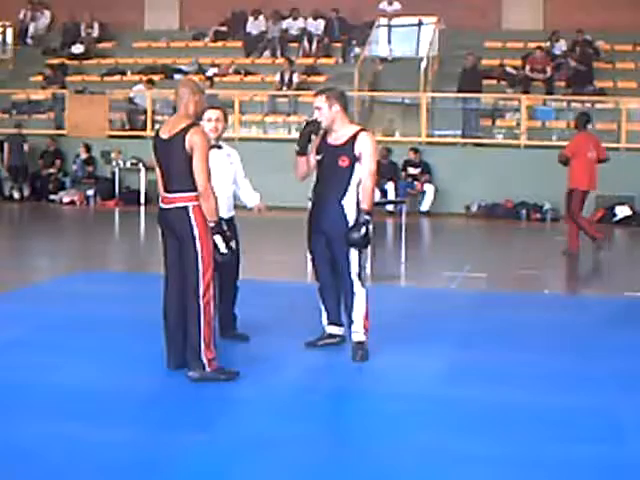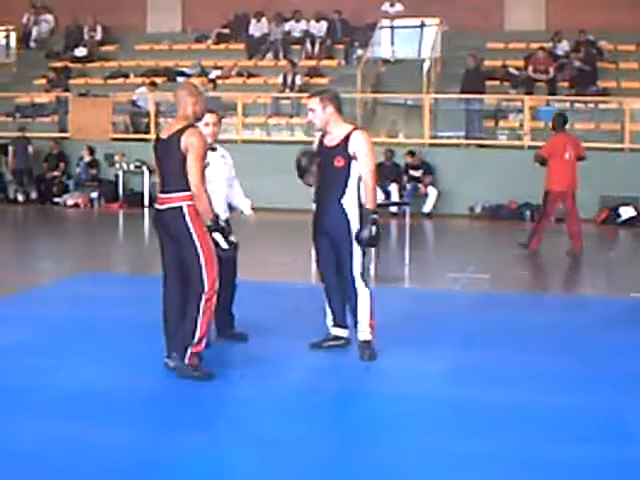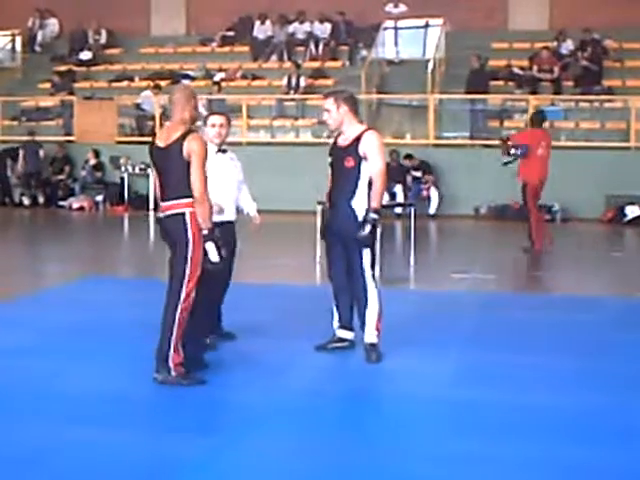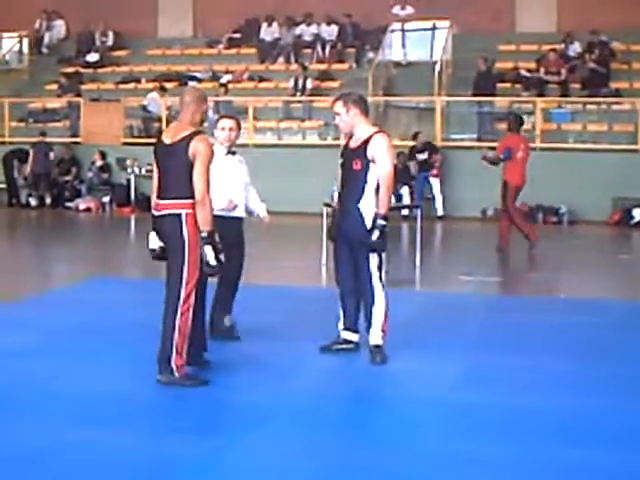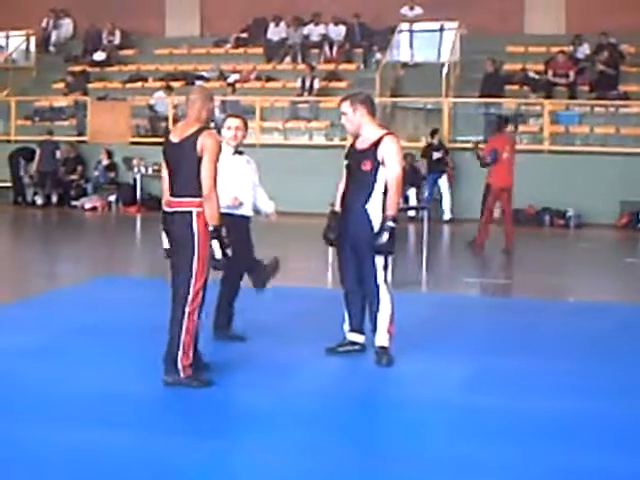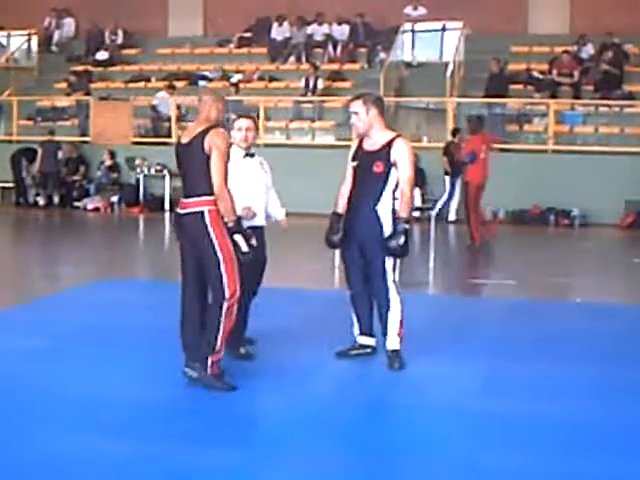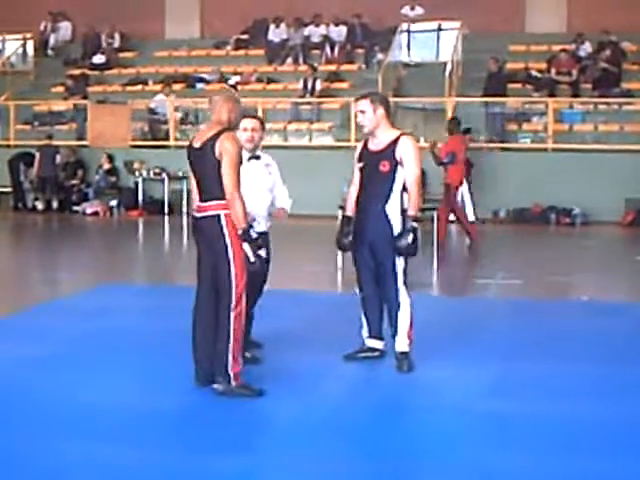
dt=0.4s
person 1, frame 1
left shoulder: (160, 132)
right shoulder: (196, 134)
left elbow: (161, 182)
right elbow: (203, 188)
right wrist: (216, 226)
left hip: (166, 211)
right hip: (190, 212)
left knee: (175, 283)
right knee: (199, 288)
left ankle: (176, 355)
right ankle: (201, 363)
person 1, frame 2
left shoulder: (162, 134)
right shoulder: (192, 135)
right elbow: (196, 188)
right wrist: (213, 224)
left hip: (162, 211)
right hip: (184, 211)
left knee: (175, 284)
right knee: (206, 282)
left ankle: (177, 352)
right ankle: (185, 354)
person 1, frame 3
left shoulder: (157, 140)
right shoulder: (193, 140)
left elbow: (160, 187)
right elbow: (199, 195)
right wrist: (209, 233)
left hip: (166, 217)
right hip: (186, 217)
left knee: (182, 287)
right knee: (182, 292)
left ankle: (186, 355)
right ankle: (167, 367)
person 1, frame 4
left shoulder: (163, 138)
right shoulder: (199, 142)
left elbow: (155, 187)
right elbow: (201, 197)
left wrist: (156, 226)
right wrist: (209, 237)
left hip: (162, 216)
right hip: (183, 218)
left knee: (193, 283)
right knee: (181, 293)
left ankle: (193, 351)
right ankle: (171, 368)
person 1, frame 5
left shoulder: (171, 136)
right shoulder: (207, 138)
left elbow: (166, 188)
right elbow: (208, 191)
right wrist: (216, 232)
left hip: (172, 215)
right hip: (193, 216)
left knee: (181, 290)
right knee: (190, 293)
left ankle: (189, 357)
right ankle: (177, 368)
person 1, frame 6
left shoulder: (183, 137)
right shoulder: (216, 136)
right elbow: (219, 188)
right wrist: (235, 227)
left hip: (184, 214)
right hip: (205, 215)
left knee: (193, 291)
right knee: (226, 290)
left ankle: (196, 360)
right ankle: (205, 363)
person 1, frame 7
left shoulder: (195, 140)
right shoulder: (227, 140)
right elbow: (231, 194)
right wrist: (246, 234)
left hip: (201, 219)
right hip: (222, 220)
left knee: (207, 295)
right knee: (231, 299)
left ankle: (205, 370)
right ankle: (227, 376)
person 2, frame 1
left shoulder: (362, 139)
right shoulder: (320, 138)
left elbow: (368, 182)
right elbow: (301, 174)
left wrist: (364, 219)
right wrist: (303, 144)
left hip: (345, 218)
right hip: (318, 217)
left knee: (351, 278)
right knee: (324, 276)
left ankle: (359, 337)
right ankle: (333, 329)
person 2, frame 2
left shoulder: (357, 138)
right shoulder: (320, 141)
left elbow: (368, 179)
left wrist: (370, 217)
left hip: (347, 219)
right hip: (322, 217)
left knee: (354, 277)
right knee: (330, 277)
left ankle: (364, 337)
right ankle: (338, 331)
person 2, frame 3
left shoulder: (369, 139)
right shoulder: (336, 141)
left elbow: (378, 180)
left wrist: (372, 217)
right wrist: (327, 215)
left hip: (357, 219)
right hip: (335, 220)
left knee: (363, 279)
right knee: (338, 278)
left ankle: (371, 339)
right ankle: (343, 333)
person 2, frame 4
left shoulder: (379, 141)
right shoulder: (349, 142)
left elbow: (386, 185)
left wrist: (380, 223)
right wrist: (336, 216)
left hip: (365, 223)
right hip: (345, 222)
left knee: (370, 282)
right knee: (346, 281)
left ankle: (376, 342)
right ankle: (348, 335)
person 2, frame 5
left shoulder: (387, 143)
right shoulder: (353, 144)
left elbow: (394, 187)
left wrist: (389, 225)
right wrist: (334, 217)
left hip: (371, 226)
right hip: (348, 224)
left knee: (375, 285)
right knee: (350, 283)
left ankle: (382, 344)
right ankle: (354, 336)
person 2, frame 6
left shoulder: (398, 146)
right shoulder: (357, 146)
left elbow: (406, 190)
left wrist: (401, 227)
right wrist: (336, 219)
left hip: (379, 228)
right hip: (353, 227)
left knee: (385, 288)
right knee: (357, 285)
left ankle: (393, 346)
right ankle: (364, 340)
person 2, frame 7
left shoulder: (404, 144)
right shoulder: (362, 147)
left elbow: (413, 187)
left wrist: (410, 226)
right wrist: (347, 222)
left hip: (389, 228)
right hip: (363, 228)
left knee: (395, 289)
right knee: (368, 288)
left ankle: (402, 348)
right ankle: (373, 342)
person 3, frame 1
left shoulder: (231, 154)
left elbow: (241, 182)
left wrist: (254, 201)
left hip: (226, 222)
left knee: (229, 277)
left ankle: (228, 326)
person 3, frame 2
left shoulder: (224, 156)
left elbow: (232, 185)
left wrist: (245, 207)
left hip: (222, 223)
left knee: (228, 276)
left ankle: (225, 326)
person 3, frame 3
left shoulder: (232, 158)
left elbow: (240, 188)
left wrist: (251, 210)
right wrist: (207, 204)
left hip: (227, 226)
left knee: (222, 279)
right knee: (203, 280)
left ankle: (213, 325)
right ankle: (200, 331)
person 3, frame 4
left shoulder: (240, 162)
left elbow: (248, 190)
left wrist: (261, 210)
right wrist: (220, 202)
left hip: (235, 222)
right hip: (215, 220)
left knee: (232, 274)
right knee: (228, 267)
left ankle: (220, 323)
right ankle: (221, 317)
person 3, frame 5
left shoulder: (248, 162)
left elbow: (256, 190)
left wrist: (268, 208)
right wrist: (225, 199)
left hip: (241, 220)
right hip: (222, 218)
left knee: (234, 274)
left ankle: (222, 326)
person 3, frame 6
left shoulder: (261, 163)
right shoulder: (224, 160)
left elbow: (269, 193)
left wrist: (279, 214)
right wrist: (238, 209)
left hip: (256, 230)
left knee: (251, 284)
right knee: (240, 285)
left ankle: (235, 332)
right ankle: (234, 340)
person 3, frame 7
left shoulder: (269, 163)
left elbow: (279, 190)
left wrist: (282, 206)
left hip: (260, 233)
left knee: (256, 286)
left ankle: (242, 335)
person 4, frame 1
left shoulder: (577, 138)
right shoulder: (594, 139)
left elbow: (562, 158)
right elbow: (604, 158)
left wrist: (567, 161)
left hip: (578, 182)
right hip: (588, 181)
left knee: (572, 213)
right knee: (575, 212)
left ankle: (596, 235)
right ankle: (572, 246)
person 4, frame 2
left shoulder: (555, 140)
right shoulder: (573, 140)
left elbow: (537, 157)
right elbow: (582, 156)
left wrist: (544, 161)
left hip: (556, 184)
right hip: (570, 183)
left knee: (545, 213)
right knee: (572, 214)
left ankle: (533, 244)
right ankle: (577, 246)
person 4, frame 3
left shoulder: (529, 134)
right shoulder: (547, 136)
left elbow: (506, 140)
left wrist: (506, 149)
right wrist: (516, 150)
left hip: (530, 177)
right hip: (541, 177)
left knee: (531, 210)
right knee: (533, 207)
left ankle: (536, 245)
right ankle: (541, 236)
person 4, frame 4
left shoulder: (507, 140)
right shoulder: (525, 141)
left elbow: (496, 160)
left wrist: (486, 157)
left hip: (510, 180)
right hip: (520, 179)
left knee: (510, 210)
right knee: (507, 209)
left ankle: (531, 235)
right ankle: (504, 243)
person 4, frame 5
left shoulder: (493, 141)
right shoulder: (511, 139)
left elbow: (484, 163)
left wrist: (477, 152)
left hip: (494, 181)
right hip: (507, 182)
left knee: (487, 211)
right knee: (508, 212)
left ankle: (479, 242)
right ankle: (509, 245)
person 4, frame 6
left shoulder: (471, 141)
right shoulder: (486, 138)
left elbow: (464, 160)
left hip: (471, 179)
right hip: (482, 178)
left knee: (471, 209)
right knee: (475, 207)
left ankle: (476, 241)
right ankle: (483, 232)
person 4, frame 7
left shoulder: (450, 142)
right shoulder: (463, 140)
left elbow: (439, 161)
left wrist: (432, 150)
left hip: (451, 179)
right hip: (458, 178)
left knee: (455, 209)
right knee: (444, 208)
left ankle: (471, 233)
right ankle: (441, 240)
